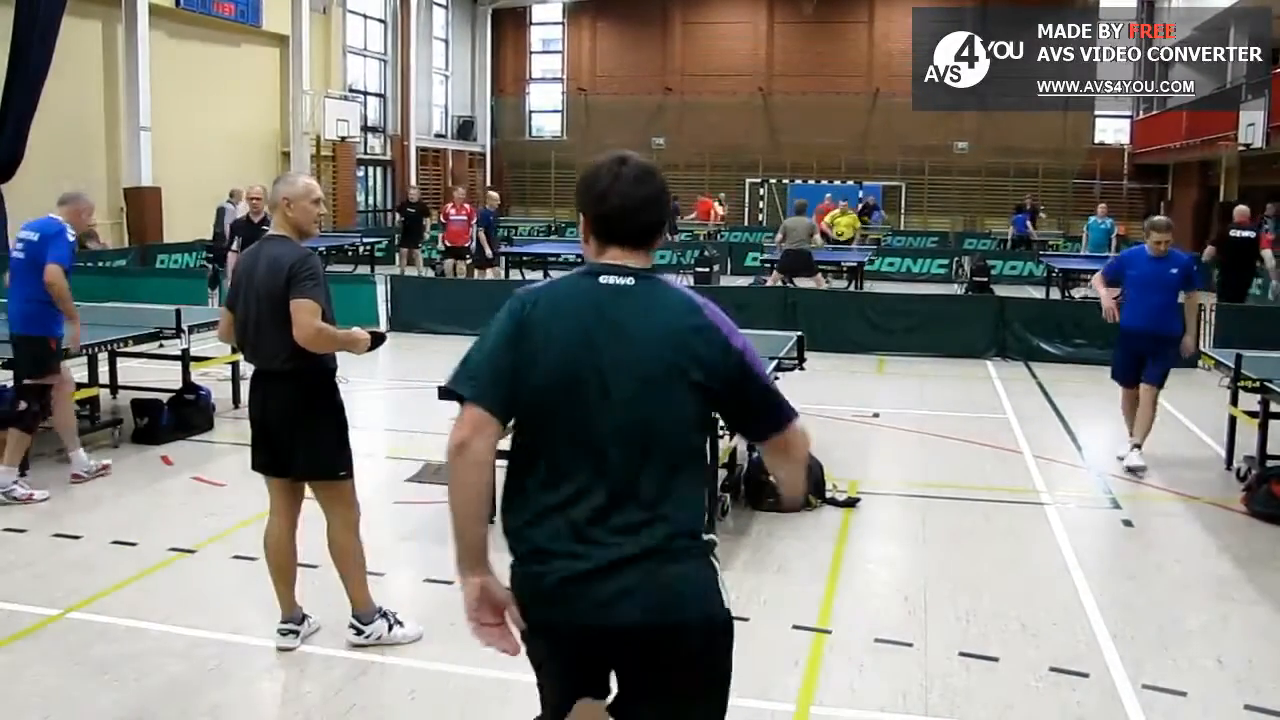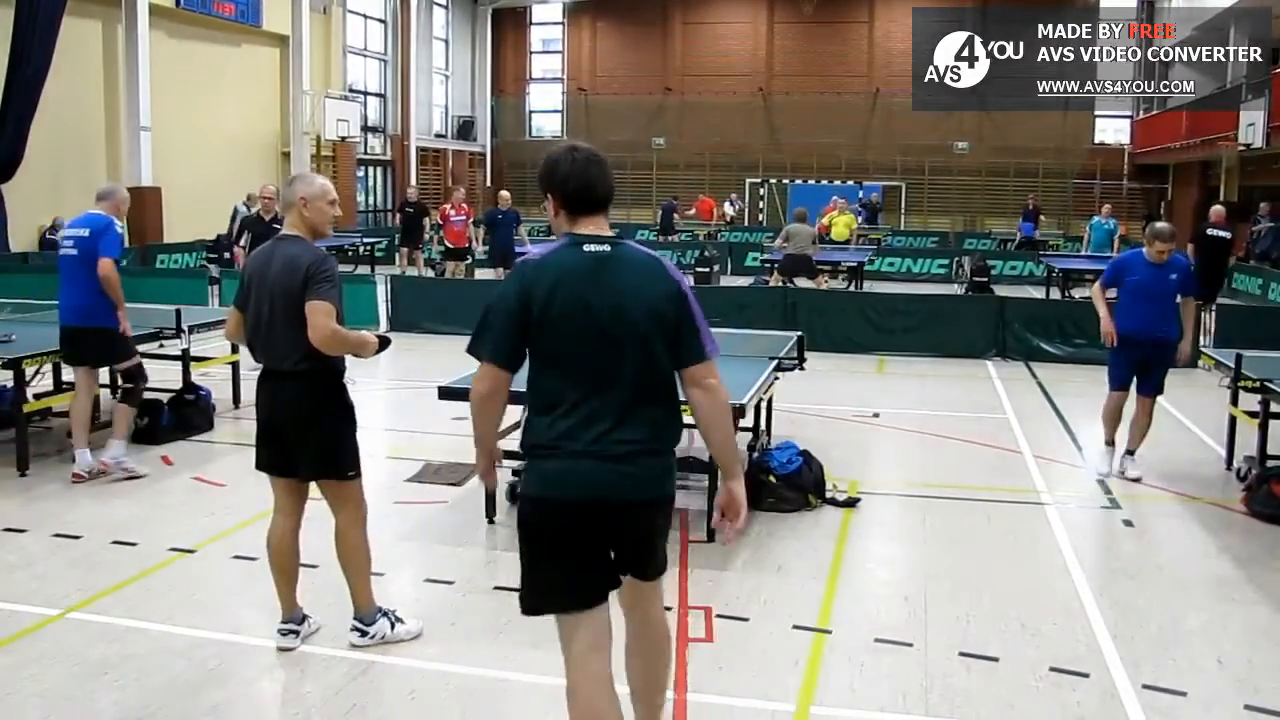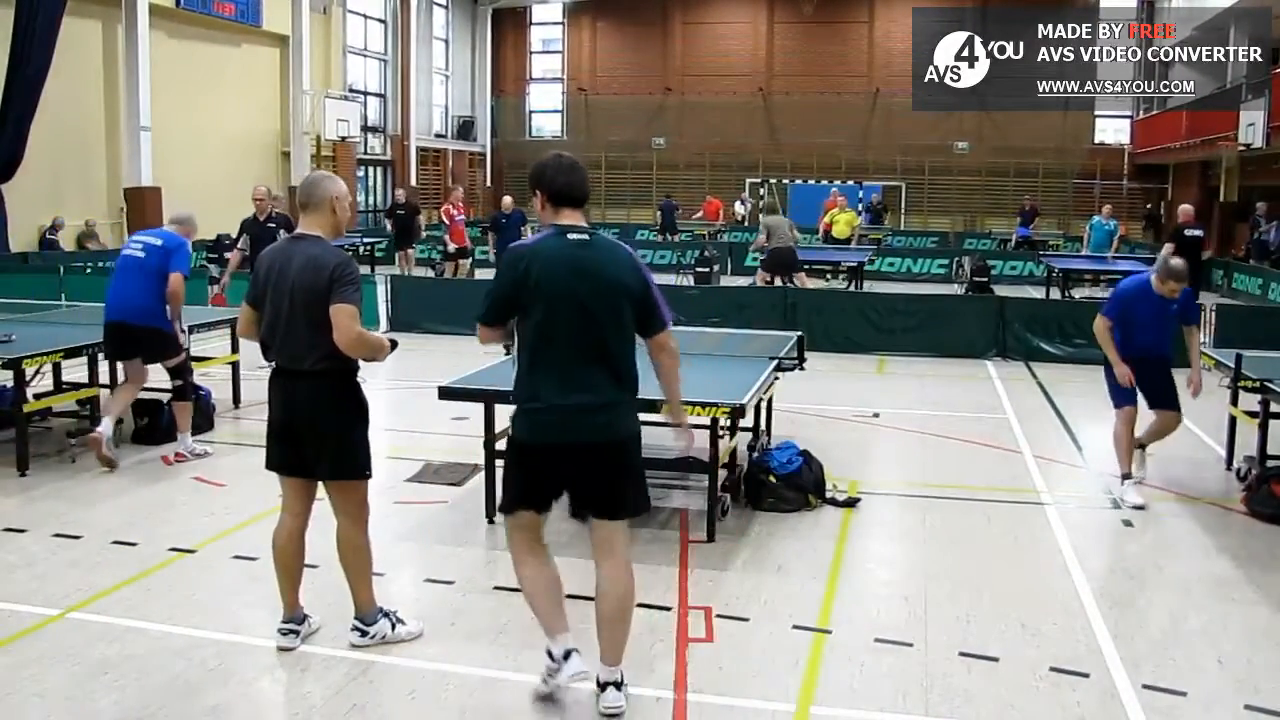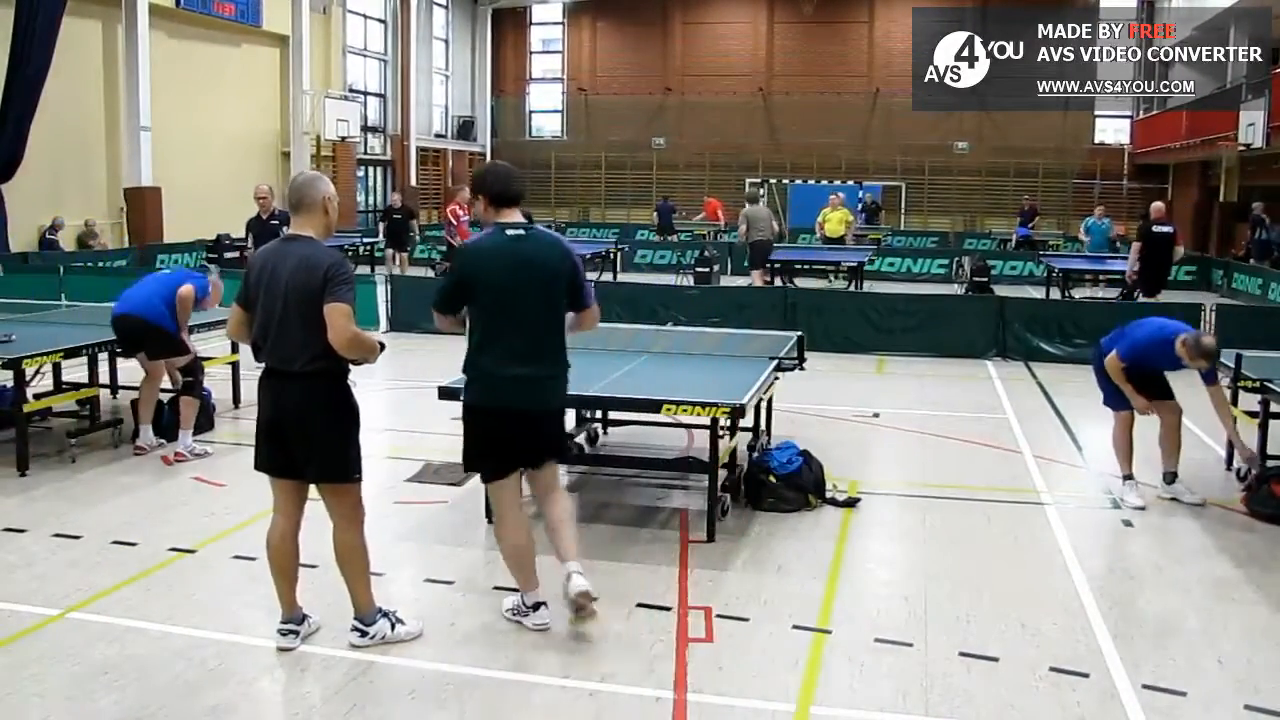
dt=0.4s
person 1, frame 1
left shoulder: (530, 310)
right shoulder: (702, 323)
left elbow: (469, 441)
right elbow: (788, 445)
left wrist: (473, 568)
right wrist: (794, 485)
left hip: (552, 584)
right hip: (672, 593)
person 1, frame 2
left shoulder: (532, 274)
right shoulder: (660, 275)
left elbow: (489, 386)
right elbow: (703, 384)
left wrist: (485, 453)
right wrist: (732, 473)
left hip: (558, 481)
right hip: (644, 476)
left knee: (585, 645)
right knee: (645, 599)
person 1, frame 3
left shoulder: (524, 255)
right shoulder: (622, 258)
left elbow: (489, 334)
right elbow: (663, 342)
right wrist: (675, 405)
left hip: (541, 425)
right hip: (612, 426)
left knee: (524, 533)
right knee: (612, 550)
left ankle: (561, 652)
person 1, frame 4
left shoulder: (472, 253)
right shoulder: (556, 248)
left elbow: (445, 322)
right elbow: (589, 316)
left hip: (492, 394)
right hip: (547, 391)
left knee: (504, 495)
right knee: (548, 485)
left ankle: (532, 601)
right ankle: (575, 574)
person 2, frame 1
left shoulder: (247, 260)
right shoulder: (301, 260)
left elbow: (227, 331)
right elbow: (309, 332)
right wrist: (352, 340)
left hip: (265, 392)
right hip: (306, 395)
left knee: (282, 510)
right knee: (342, 510)
left ankle: (290, 620)
right ankle: (366, 619)
person 2, frame 2
left shoulder: (256, 260)
right shoulder: (316, 262)
left elbow: (234, 330)
right elbow: (324, 335)
right wrist: (362, 344)
left hip: (272, 391)
right hip: (314, 394)
left knee: (286, 510)
right knee: (349, 510)
left ankle: (290, 620)
right ankle: (368, 619)
person 2, frame 3
left shoulder: (268, 258)
right shoulder: (337, 263)
left elbow: (245, 328)
right elbow: (348, 339)
right wrist: (380, 347)
left hip: (285, 390)
right hip: (330, 394)
left knee: (293, 509)
right knee: (352, 512)
left ankle: (291, 620)
right ankle: (368, 620)
person 2, frame 4
left shoulder: (260, 260)
right shoulder: (330, 263)
left elbow: (236, 329)
right elbow: (342, 337)
right wrist: (371, 349)
left hip: (274, 392)
right hip: (320, 396)
left knee: (285, 511)
right knee: (347, 513)
left ankle: (290, 620)
right ankle: (368, 620)
person 3, frame 1
left shoulder: (29, 228)
right shoulder: (62, 232)
right elbow: (52, 278)
right wrist: (73, 320)
right hip: (40, 327)
left knee: (63, 388)
right knee: (34, 400)
left ankle: (80, 464)
person 3, frame 2
left shoulder: (71, 226)
right shoulder: (110, 225)
right elbow: (105, 270)
right wrist: (121, 309)
left hip: (70, 319)
right hip: (100, 319)
left knee: (85, 387)
right knee: (134, 378)
left ankle: (82, 462)
right ankle: (114, 455)
person 3, frame 3
left shoulder: (136, 237)
right shoulder: (180, 244)
right elbow: (174, 286)
right wrist: (176, 321)
left hip: (114, 315)
right hip: (148, 317)
left knee: (135, 378)
right knee: (181, 374)
left ankle: (104, 430)
right ankle: (185, 446)
person 3, frame 4
right shoulder: (202, 282)
right elbow: (184, 294)
left wrist: (173, 370)
right wrist: (183, 330)
left hip: (121, 316)
right hip: (150, 317)
left knee: (153, 373)
right knee: (193, 373)
left ankle: (145, 438)
right ankle: (185, 445)
person 4, frame 1
left shoulder: (1184, 262)
right shoulder: (1128, 258)
left elbow: (1191, 297)
right elbow: (1097, 278)
left wrist: (1190, 334)
right wrist: (1105, 294)
left hip: (1165, 339)
right hip: (1131, 334)
left knee: (1149, 393)
right knee: (1129, 391)
left ankle: (1135, 449)
right ankle: (1132, 439)
person 4, frame 2
left shoulder: (1182, 267)
right shoulder: (1124, 262)
left elbow: (1188, 301)
right elbow: (1098, 288)
left wrist: (1187, 337)
right wrist: (1105, 317)
left hip: (1161, 345)
right hip: (1124, 340)
left knee: (1146, 403)
right knee: (1117, 396)
left ankle: (1129, 456)
right ankle: (1108, 446)
person 4, frame 3
left shoulder: (1184, 295)
right shoulder: (1128, 290)
left elbow: (1191, 330)
right elbow: (1100, 325)
left wrist: (1195, 369)
right wrist: (1117, 364)
left hip: (1157, 360)
right hip: (1122, 358)
left knee: (1172, 417)
right knee: (1126, 413)
left ankle: (1138, 446)
right ankle: (1127, 481)
person 4, frame 4
left shoulder: (1201, 352)
right shoulder: (1150, 341)
left elbow: (1218, 397)
right elbow: (1111, 362)
left wrist: (1239, 445)
right wrist: (1133, 396)
left hip: (1142, 365)
right hip: (1109, 360)
left knee: (1172, 413)
right knee: (1124, 414)
left ankle: (1170, 482)
right ankle: (1128, 483)
